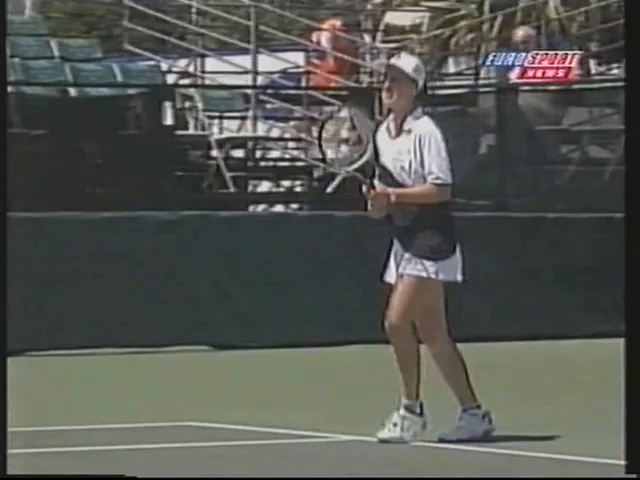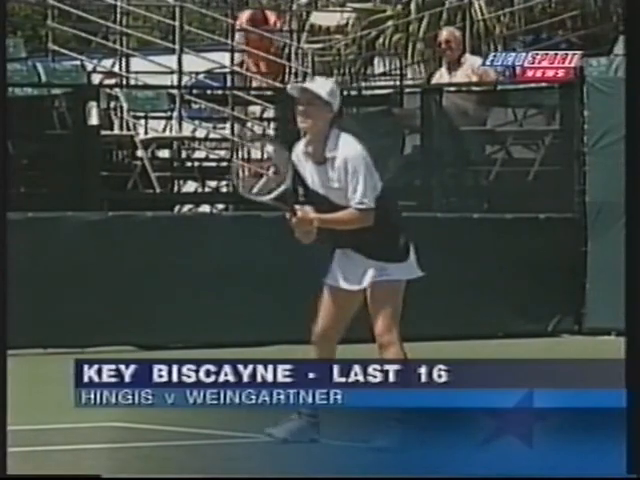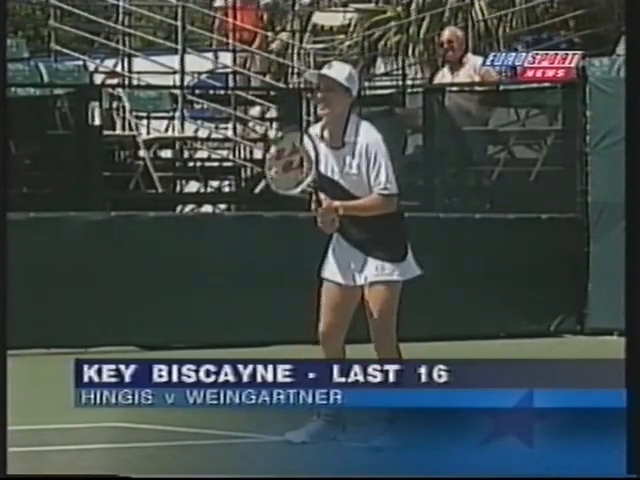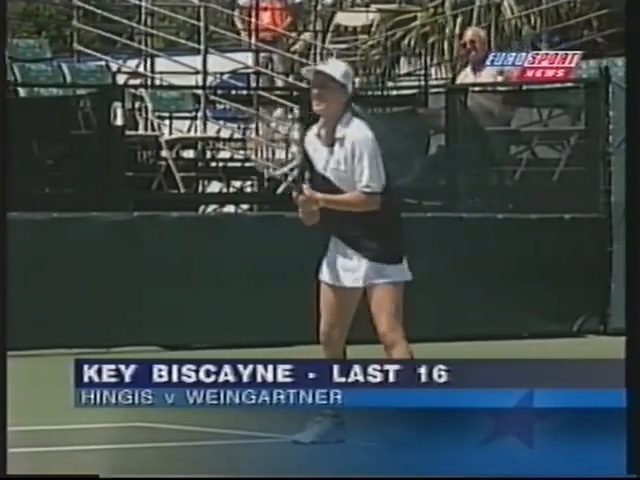
dt=1s
person 1, frame 1
left shoulder: (425, 130)
right shoulder: (382, 133)
left elbow: (442, 189)
left wrist: (392, 196)
right wrist: (379, 201)
left hip: (430, 240)
right hip: (405, 241)
left knee: (395, 322)
right knee: (433, 333)
left ankle: (410, 410)
right ankle: (473, 413)
person 1, frame 2
left shoulder: (351, 153)
right shoulder: (299, 154)
left elbow: (365, 214)
left wrist: (317, 221)
right wrist: (304, 223)
left hip: (382, 249)
right hip: (346, 253)
left knee: (385, 334)
right knee: (323, 336)
right ankle: (310, 416)
person 1, frame 3
left shoulder: (368, 139)
right shoulder: (313, 137)
left elbow: (388, 200)
left wrist: (339, 208)
right wrist: (324, 212)
left hip: (382, 246)
right hip: (344, 246)
left knee: (382, 336)
right knee: (328, 333)
right ankle: (331, 416)
person 1, frame 4
left shoulder: (359, 136)
right shoulder: (311, 137)
left elbow: (371, 199)
left wrist: (321, 200)
right wrist: (310, 208)
left hip: (378, 246)
right hip: (342, 246)
left knee: (390, 334)
right knee: (330, 336)
right ankle: (333, 417)
